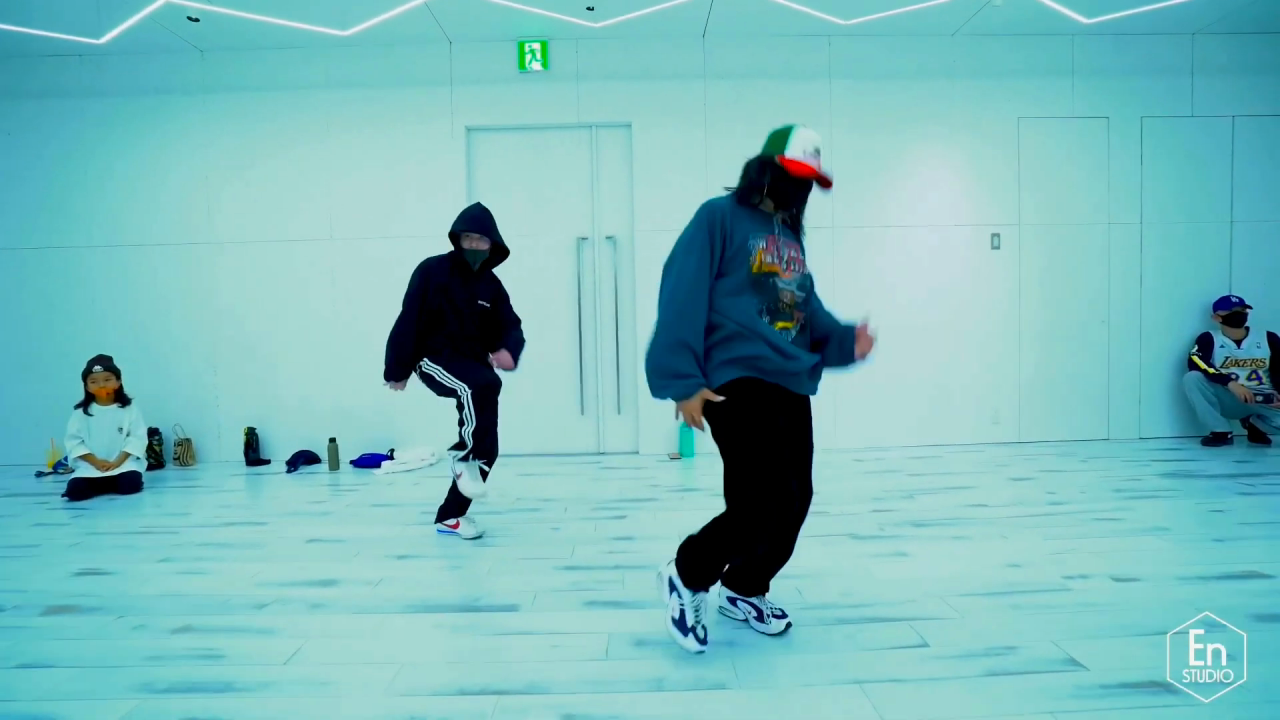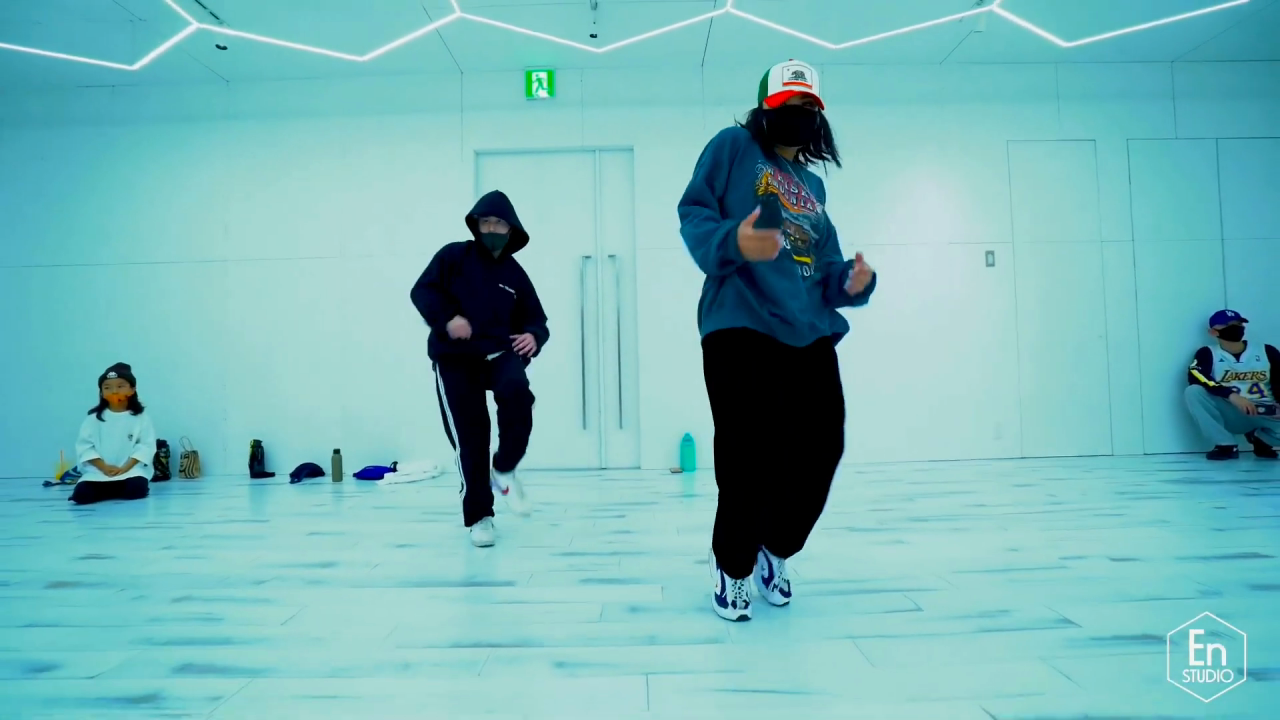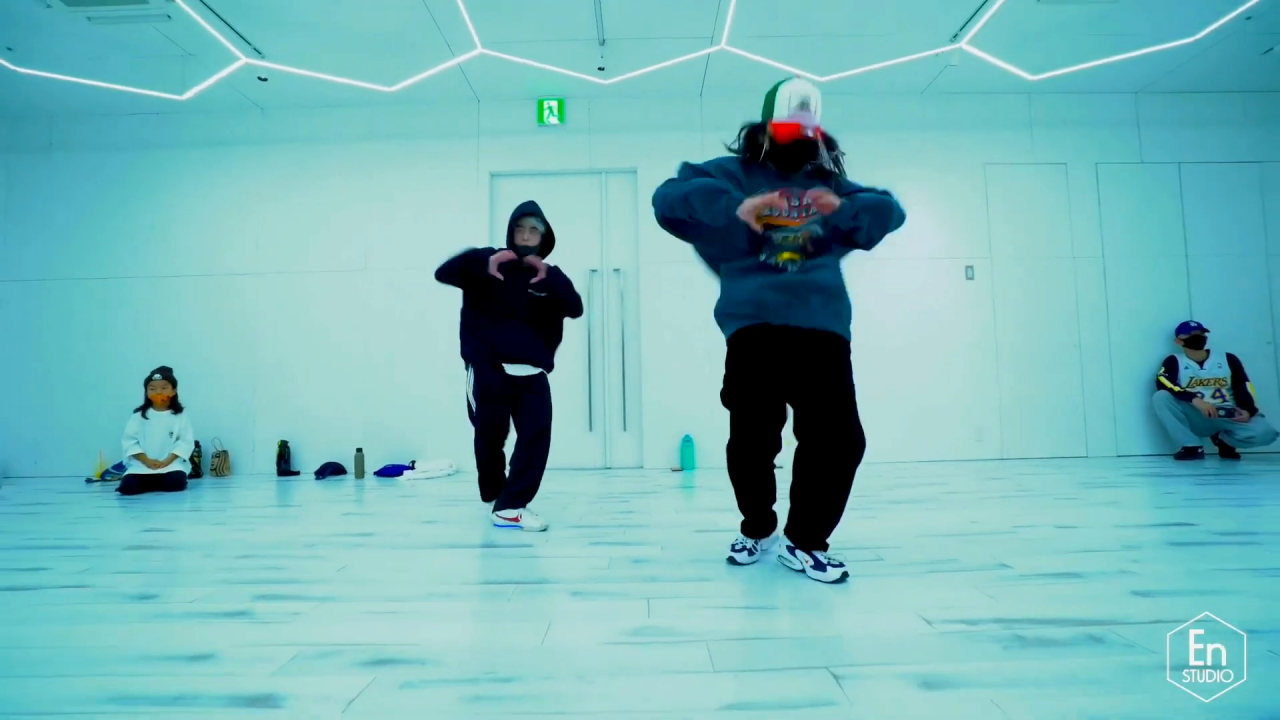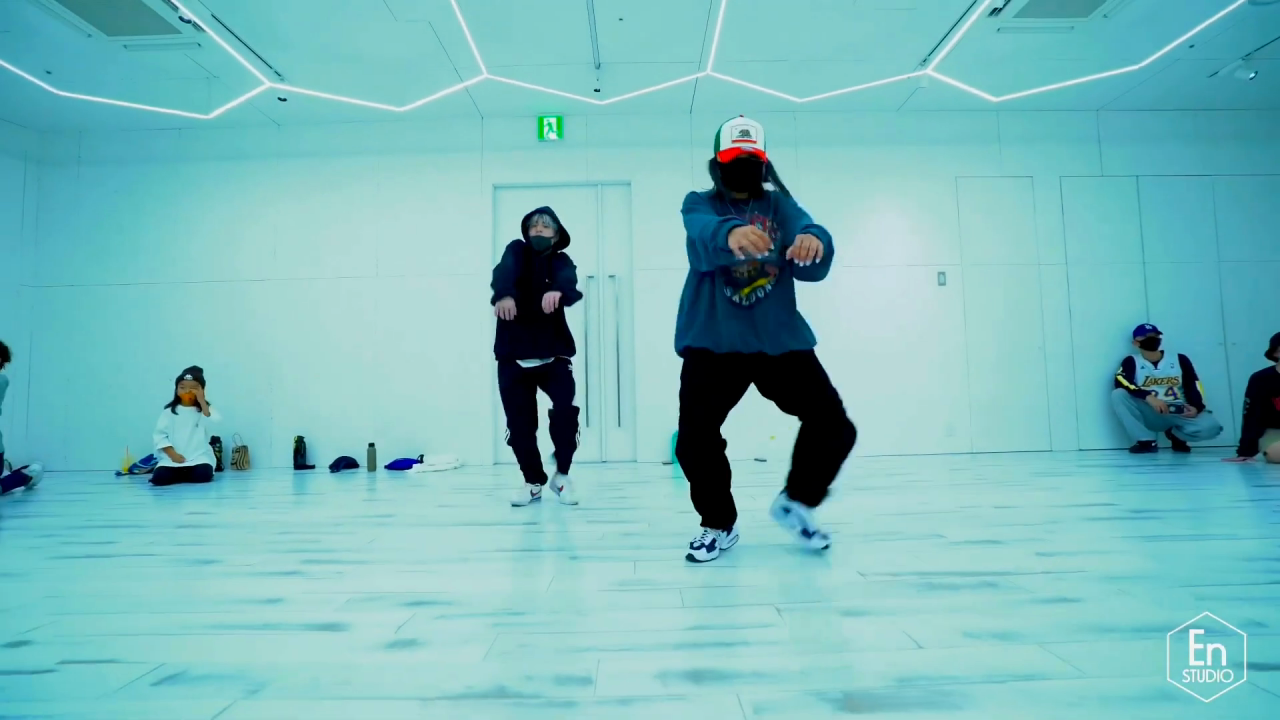
dt=0.5s
person 1, frame 1
left shoulder: (793, 239)
right shoulder: (720, 218)
left elbow: (810, 320)
right elbow: (684, 298)
left wrist: (845, 343)
right wrist: (681, 380)
left hip: (791, 384)
right hip: (735, 380)
left knee: (785, 504)
right knee: (772, 498)
left ankle: (744, 589)
right ankle: (687, 576)
person 1, frame 2
left shoulder: (813, 185)
right shoulder: (732, 147)
left elbow: (823, 265)
right elbow: (695, 216)
left wrist: (853, 280)
right wrist: (731, 241)
left hip: (810, 334)
right hip: (742, 327)
left knee: (818, 450)
right knee: (751, 459)
left ankle: (775, 551)
right ankle: (733, 568)
person 1, frame 3
left shoulder: (826, 181)
right shoulder: (730, 175)
left elbow: (887, 212)
right elbow: (671, 203)
left wrist: (845, 211)
right wrist: (732, 207)
left hip: (819, 330)
right hip: (753, 326)
left knee: (837, 441)
right knee: (753, 442)
left ankle: (805, 541)
right ankle: (756, 527)
person 1, frame 4
left shoulder: (779, 206)
right shoulder: (700, 205)
left elbow: (812, 266)
right elbow: (705, 233)
left wrist: (815, 243)
right wrist: (730, 235)
left hip: (780, 344)
right hip: (711, 348)
left knee: (832, 425)
right knee: (696, 439)
left ankle: (797, 502)
right ankle: (718, 524)
person 2, frame 1
left shoulder: (491, 284)
right shoulder: (433, 271)
left elbow: (510, 328)
right elbow: (409, 322)
left wrist: (509, 350)
right wrist: (397, 369)
left hip: (475, 366)
right hip: (436, 360)
left knee: (485, 448)
right knee: (484, 387)
left ankle: (451, 516)
right ankle: (466, 458)
person 2, frame 2
left shoulder: (515, 273)
right shoulder: (454, 256)
left elbow: (534, 317)
right elbow: (423, 292)
left wrist: (534, 335)
right wrist: (446, 318)
left hip: (500, 355)
right hip: (455, 361)
left knee: (516, 394)
right knee: (469, 441)
left ankle: (504, 470)
right ankle: (478, 517)
person 2, frame 3
left shoulder: (547, 274)
right shoulder: (486, 259)
left elbow: (572, 306)
right elbow: (446, 273)
left wrist: (547, 277)
right wrist: (485, 266)
left hip: (530, 369)
right hip: (487, 365)
left knee: (537, 432)
right knee: (488, 435)
left ankle: (511, 507)
right ankle: (496, 499)
person 2, frame 4
left shoulder: (561, 263)
right shoulder: (516, 253)
left elbow: (568, 284)
right elbow: (504, 272)
left wrist: (558, 292)
right wrist: (504, 295)
left hip: (552, 357)
right hip: (513, 357)
left knee: (565, 411)
right knee: (520, 425)
left ankle: (562, 474)
right ankle: (533, 482)
